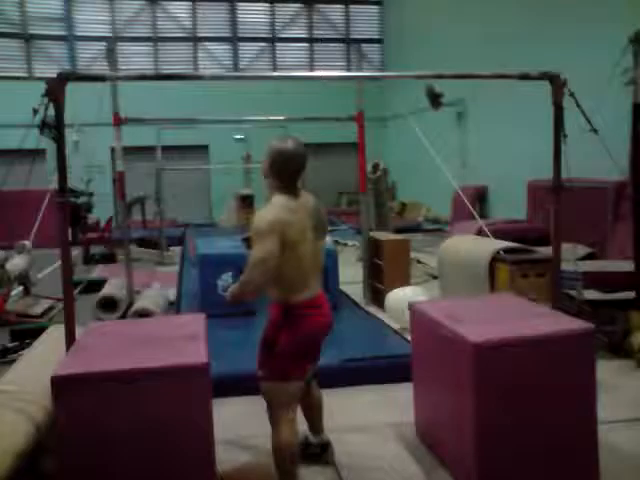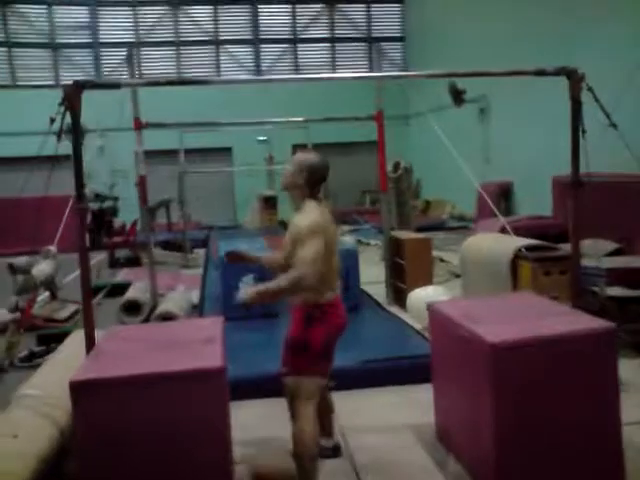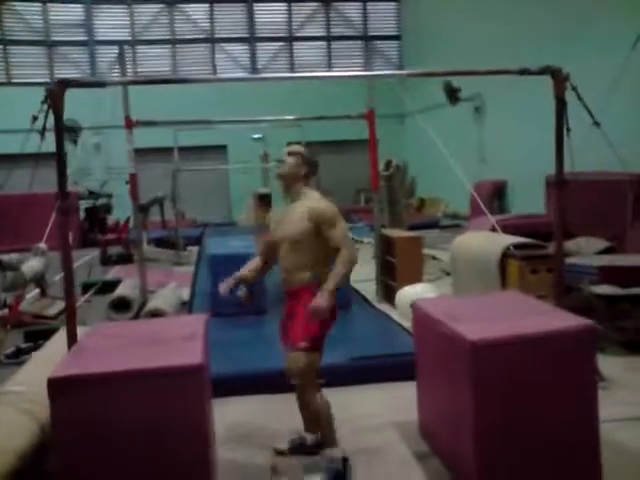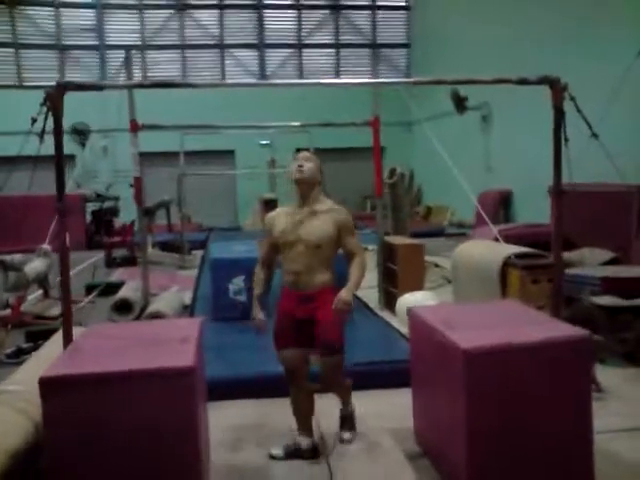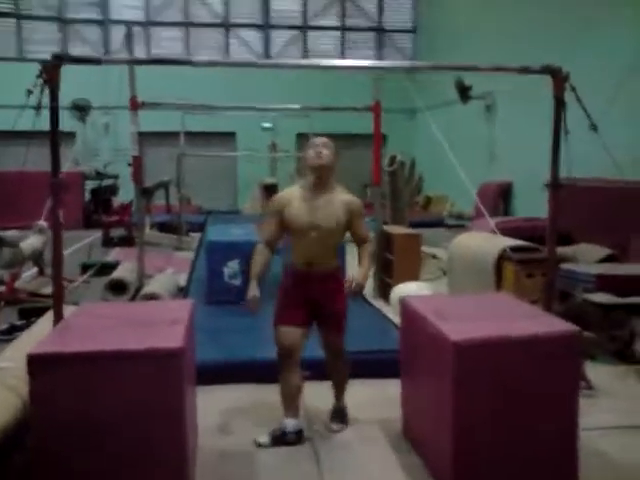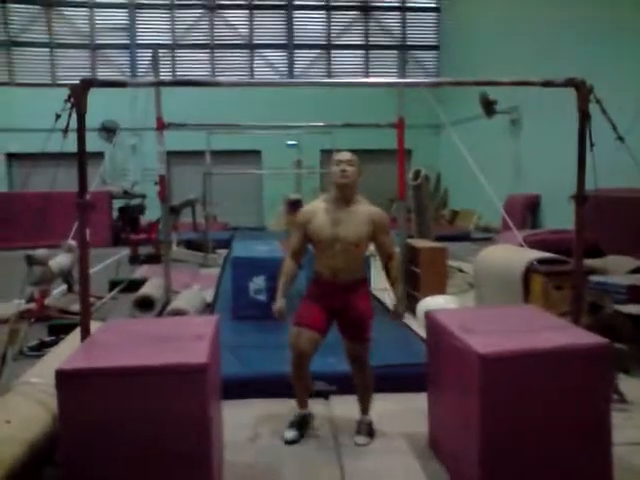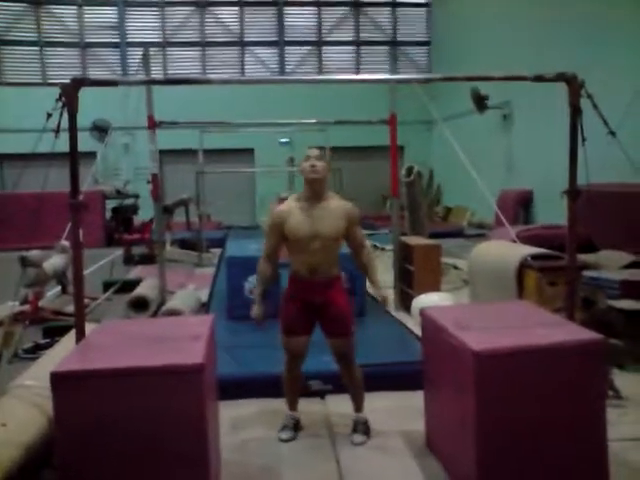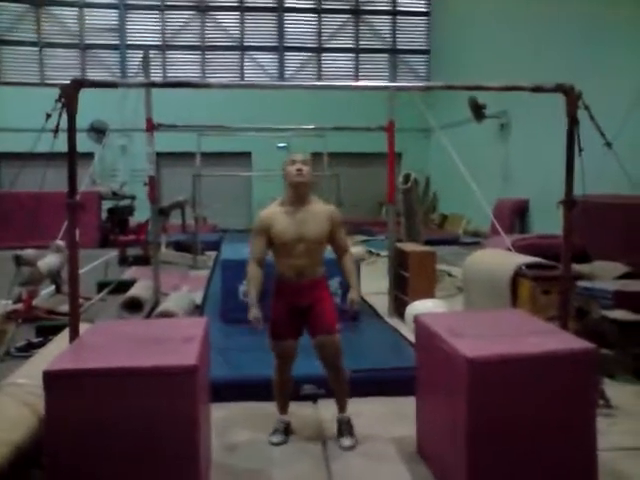
dt=0.3s
person 1, frame 1
left shoulder: (269, 217)
right shoulder: (312, 205)
left elbow: (257, 279)
left wrist: (235, 293)
left hip: (291, 316)
right hip: (319, 307)
left knee: (280, 408)
right knee: (304, 381)
right ankle: (318, 442)
person 1, frame 2
left shoulder: (307, 221)
right shoulder: (317, 213)
left elbow: (304, 276)
right elbow: (288, 262)
left wrist: (257, 292)
right wrist: (249, 258)
left hip: (315, 315)
right hip: (327, 309)
left knee: (301, 401)
right knee: (315, 384)
right ankle: (327, 441)
person 1, frame 3
left shoulder: (320, 208)
right shoulder: (281, 214)
left elbow: (346, 252)
right elbow: (264, 258)
left wrist: (327, 293)
right wrist: (235, 279)
left hip: (313, 299)
right hip: (292, 297)
left knee: (301, 375)
right knee: (300, 374)
left ankle: (332, 451)
right ankle: (312, 436)
person 1, frame 4
left shoulder: (338, 216)
right shoulder: (274, 219)
left elbow: (357, 256)
right elbow: (264, 264)
left wrist: (349, 289)
right wrist: (257, 303)
left hip: (324, 301)
right hip: (288, 301)
left knee: (331, 373)
right knee: (295, 374)
left ankle: (347, 411)
right ankle: (305, 441)
person 1, frame 5
left shoulder: (349, 203)
right shoulder: (284, 200)
left elbow: (364, 242)
right elbow: (266, 243)
left wrist: (363, 272)
right wrist: (253, 283)
left hip: (331, 283)
right hip: (296, 281)
left knee: (334, 350)
right knee: (287, 351)
left ankle: (339, 406)
right ankle: (291, 426)
person 1, frame 6
left shoulder: (374, 216)
right shoulder: (308, 213)
left elbow: (389, 257)
right elbow: (293, 256)
left wrist: (398, 298)
right wrist: (280, 295)
left hip: (355, 292)
right hip: (319, 291)
left knee: (359, 360)
right knee: (299, 354)
left ankle: (364, 419)
right ankle: (302, 414)
person 1, frame 7
left shoulder: (346, 210)
right shoulder: (282, 213)
left elbow: (361, 250)
right elbow: (268, 258)
left wrist: (376, 285)
right wrist: (257, 299)
left hip: (332, 288)
right hip: (297, 290)
left knee: (345, 357)
right knee: (293, 358)
left ankle: (359, 416)
right ankle: (292, 416)
person 1, frame 8
left shoulder: (329, 213)
right shoulder: (267, 217)
left elbow: (343, 252)
right elbow: (256, 262)
left wrist: (353, 287)
right wrist: (253, 303)
left hip: (318, 291)
right hip: (284, 293)
left knee: (332, 358)
right knee: (283, 361)
left ankle: (343, 417)
right ankle: (283, 420)
